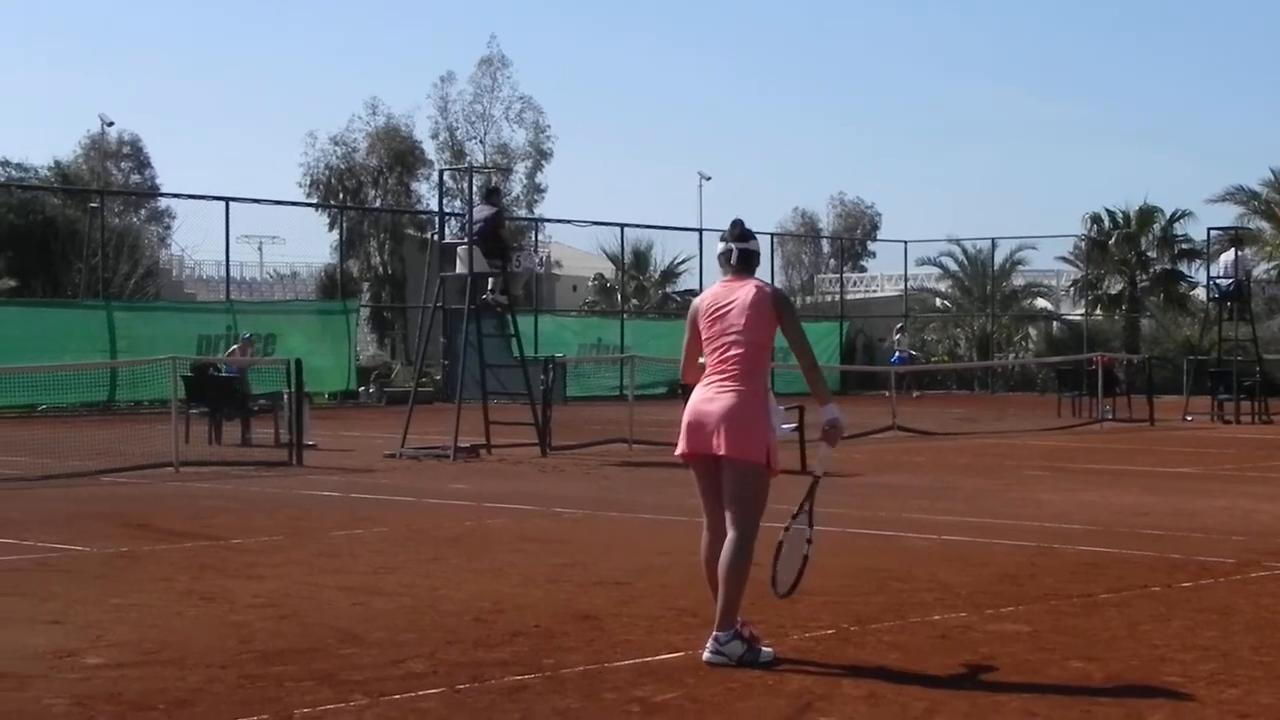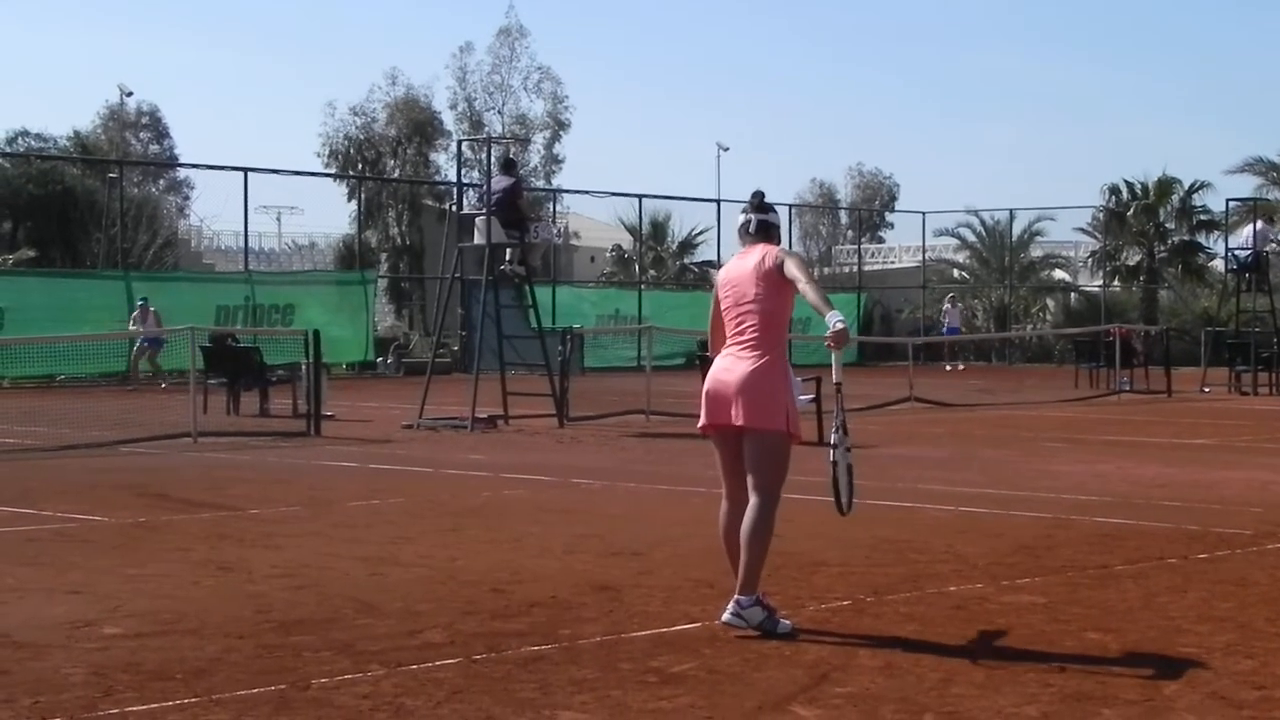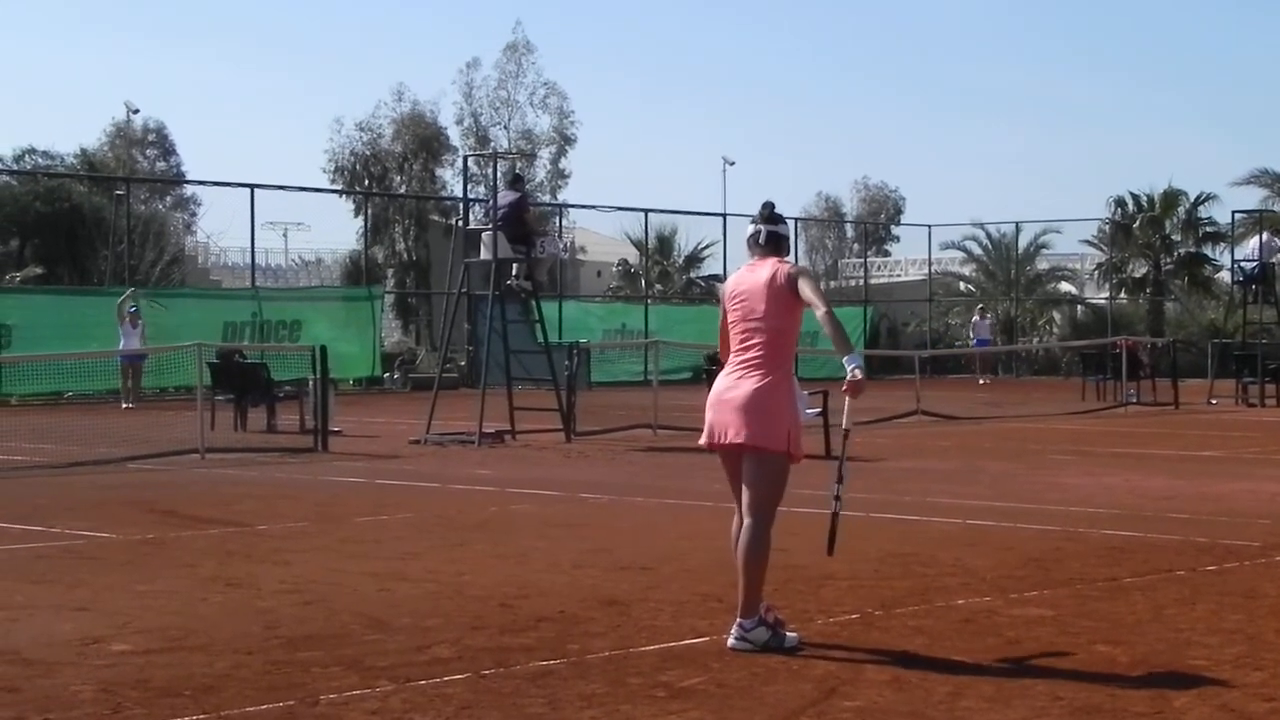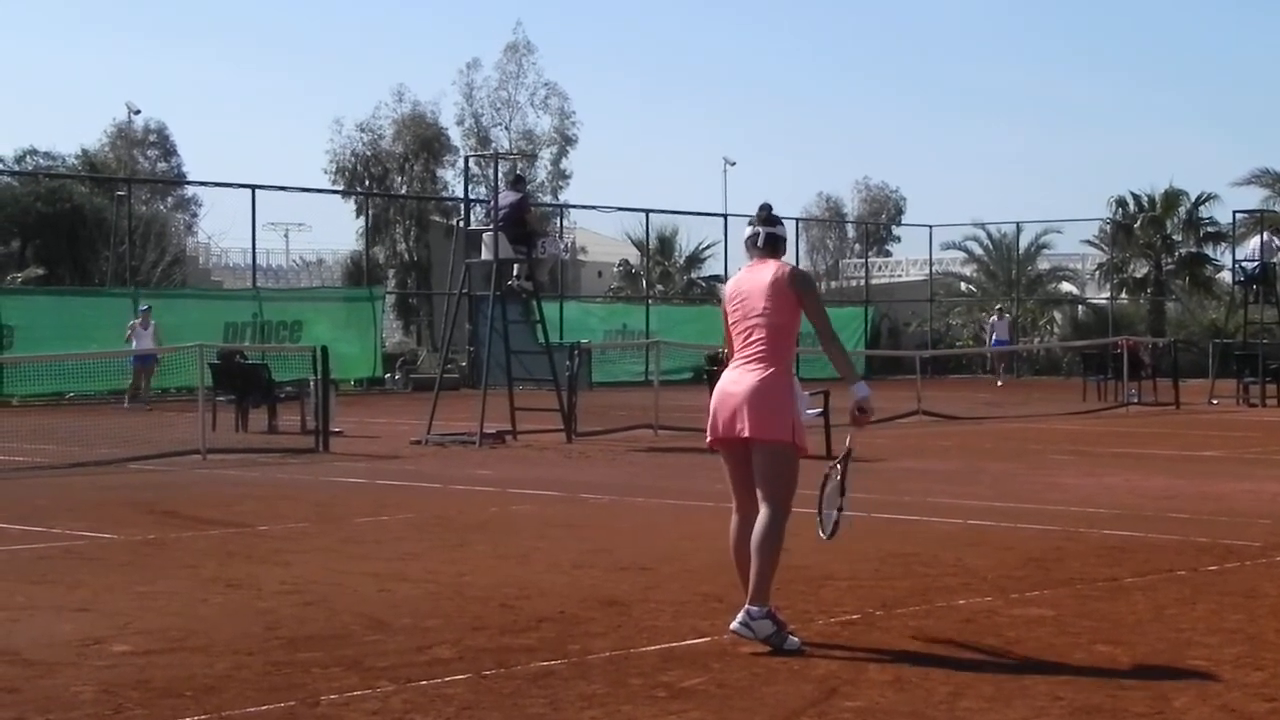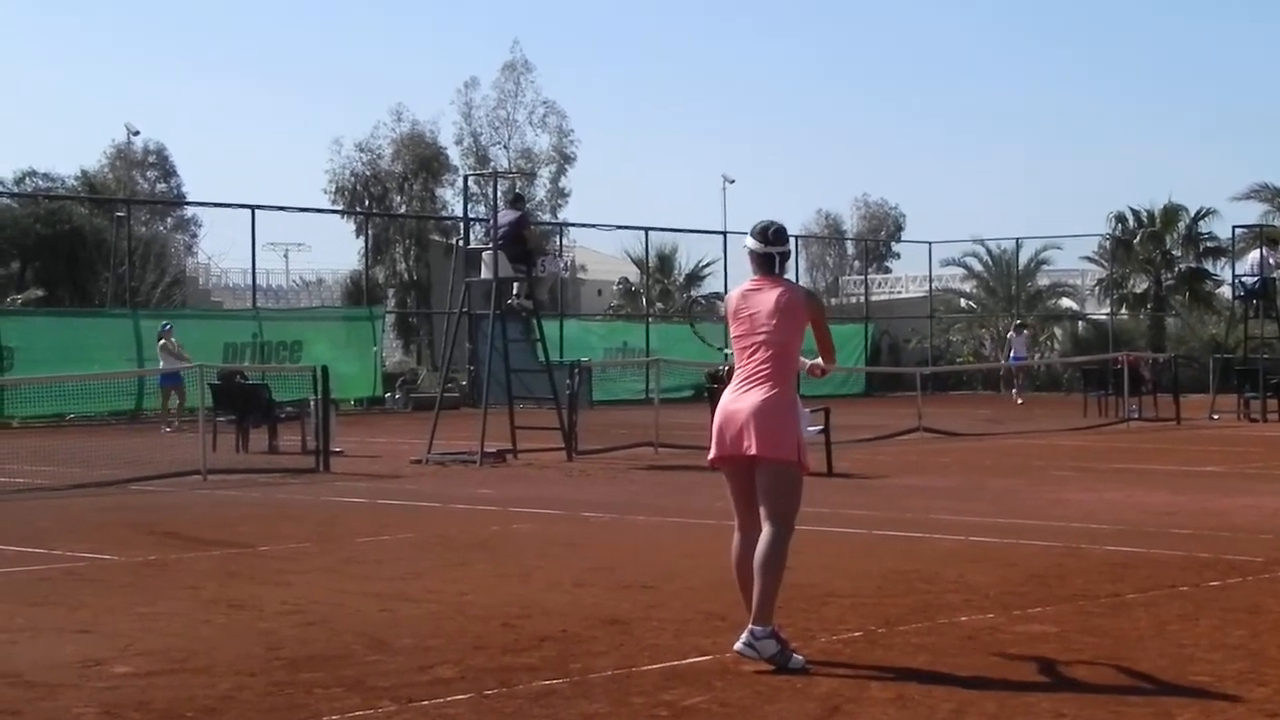
dt=1s
person 1, frame 1
left shoulder: (700, 302)
right shoulder: (772, 297)
right elbow: (806, 358)
right wrist: (829, 411)
left hip: (700, 411)
right hip: (743, 416)
left knee: (716, 525)
right knee: (741, 529)
left ankle: (728, 626)
right ankle: (724, 638)
person 1, frame 2
left shoulder: (724, 273)
right shoulder: (780, 257)
right elbow: (805, 283)
right wrist: (835, 319)
left hip: (720, 380)
right hip: (761, 381)
left knee: (735, 496)
right knee: (763, 497)
left ankle: (745, 596)
right ankle: (745, 601)
person 1, frame 3
left shoulder: (731, 284)
right shoulder: (793, 274)
right elbow: (824, 312)
right wrist: (853, 362)
left hip: (725, 395)
right hip: (765, 400)
left knee: (745, 512)
right knee: (759, 515)
left ankle: (753, 611)
right ankle: (747, 625)
person 1, frame 4
left shoulder: (731, 285)
right shoulder: (793, 276)
right elbow: (824, 333)
right wrist: (857, 386)
left hip: (727, 392)
right hip: (768, 394)
left knee: (745, 508)
right knee: (774, 508)
left ankle: (755, 609)
right ankle: (755, 611)
person 1, frame 5
left shoulder: (733, 300)
right shoulder: (804, 298)
right elbow: (829, 356)
right wrist: (818, 365)
left hip: (730, 409)
right hip: (771, 411)
left knee: (747, 525)
right knee: (777, 526)
left ankle: (759, 627)
right ankle: (758, 631)
